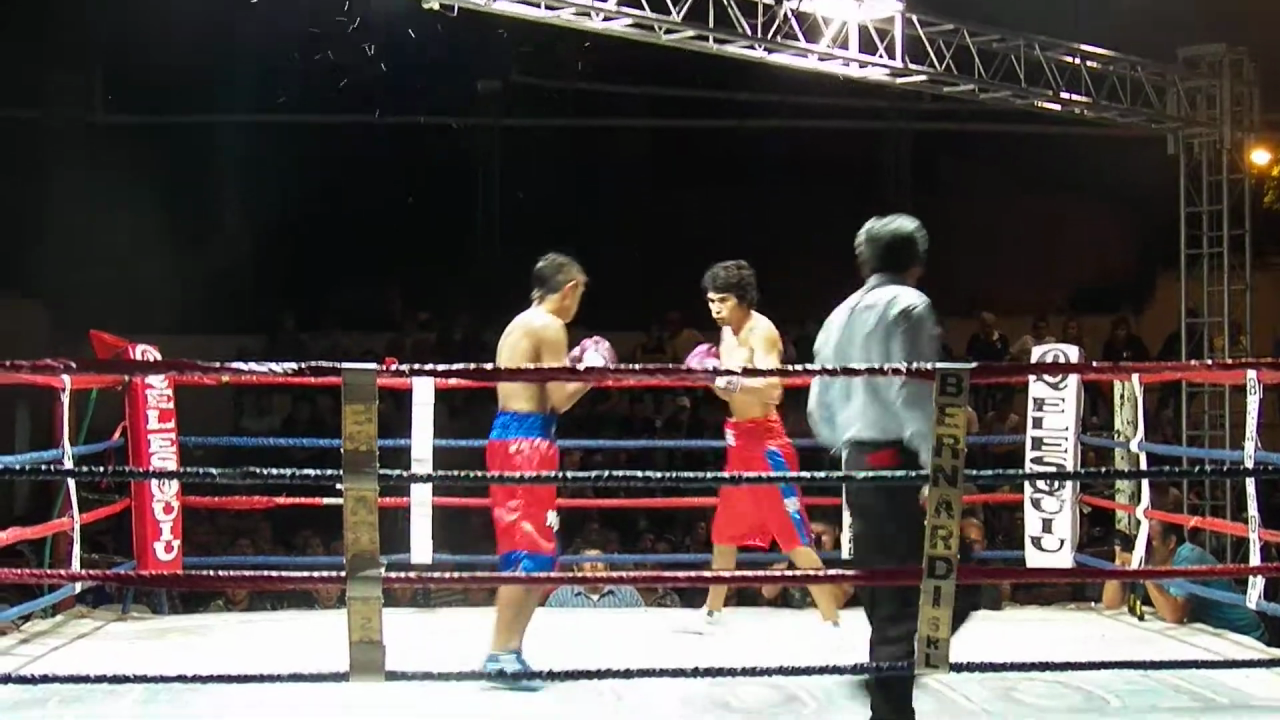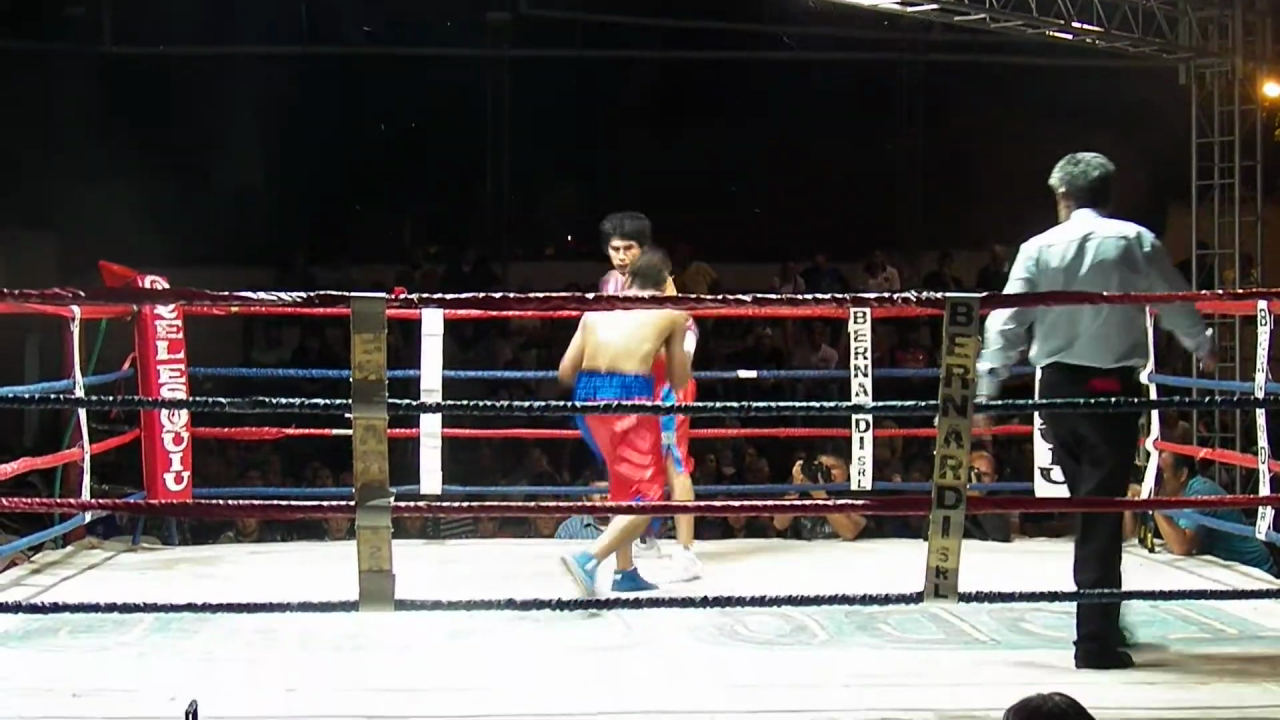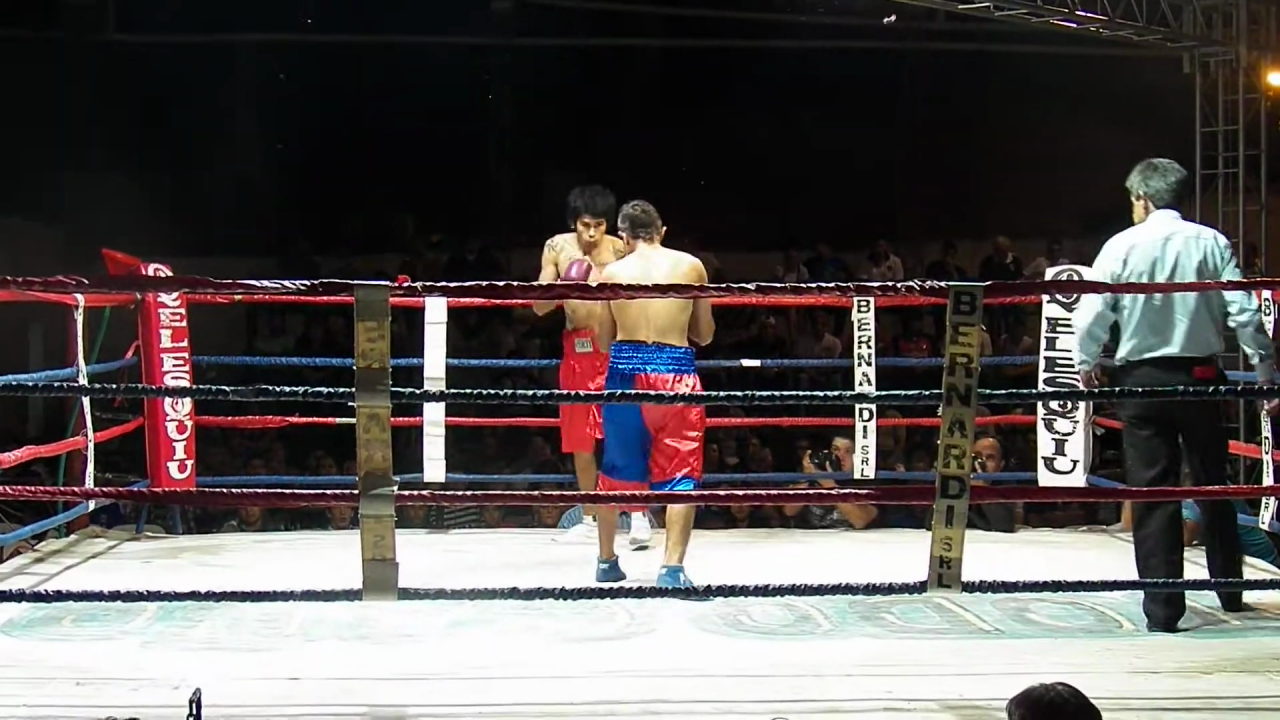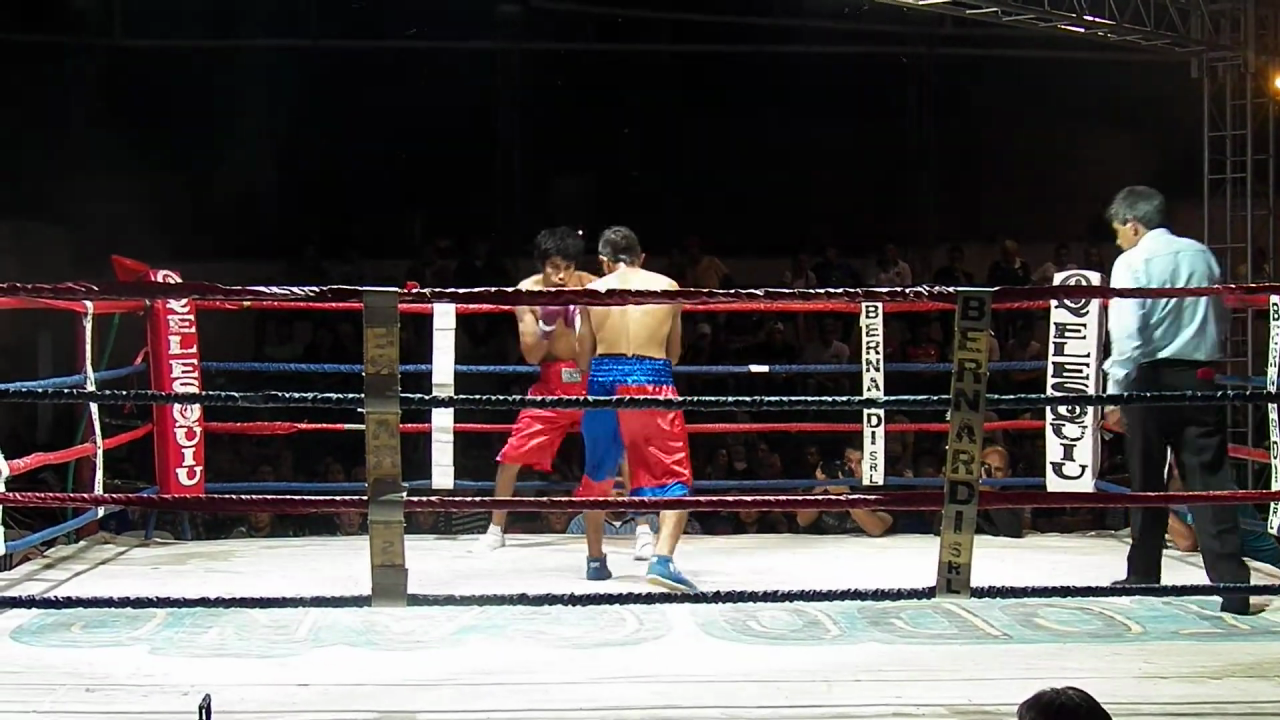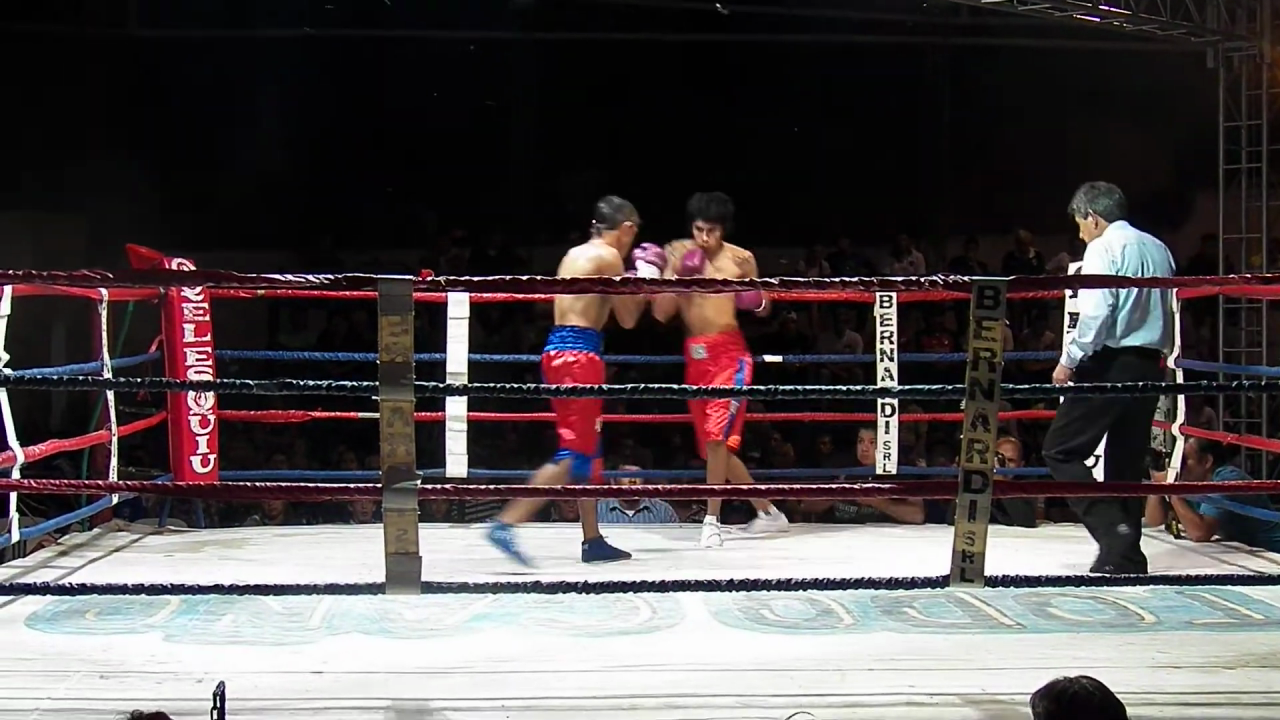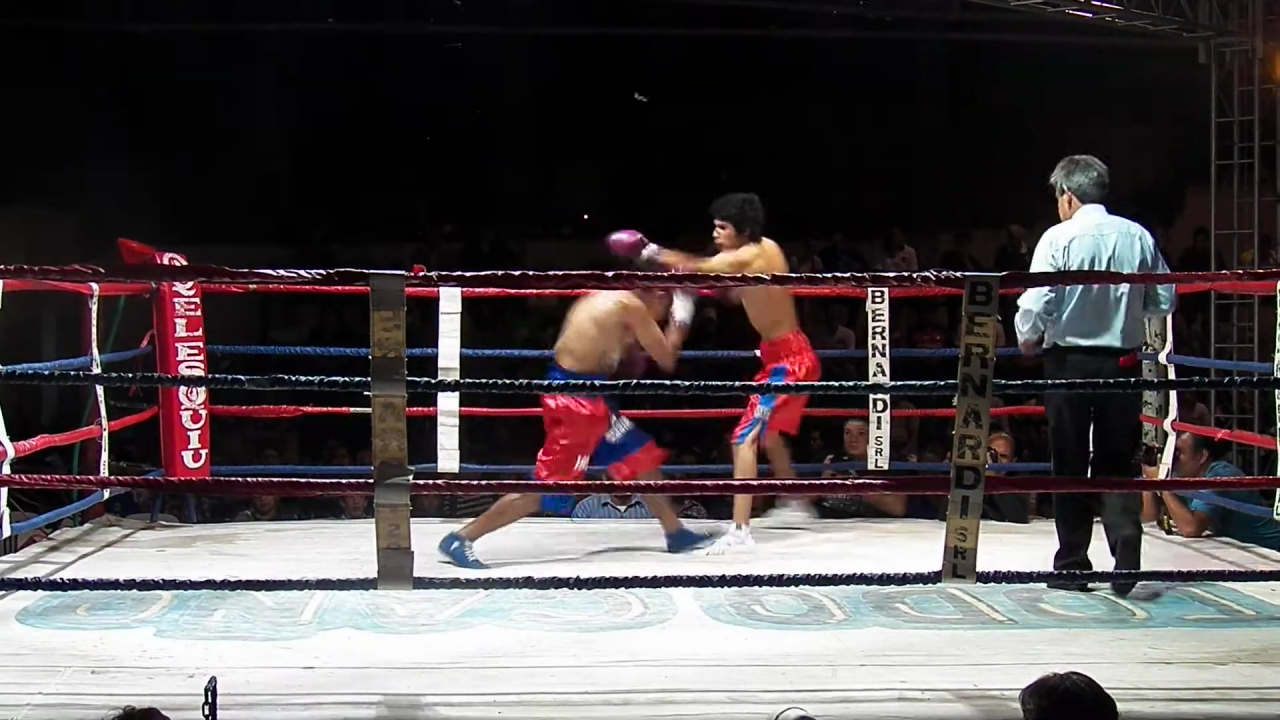
dt=0.7s
person 1, frame 1
left shoulder: (839, 316)
right shoulder: (908, 306)
left elbow: (820, 406)
right elbow: (912, 388)
right wrist: (933, 459)
left hip: (858, 465)
right hip: (900, 461)
left knee: (888, 595)
right knee: (952, 586)
person 1, frame 2
left shoulder: (1038, 248)
right shoulder: (1137, 242)
left elbow: (1007, 324)
right elbow: (1179, 307)
left wrist: (988, 390)
right wrist: (1204, 347)
left hip: (1059, 386)
right hip: (1111, 389)
left knee: (1089, 503)
right knee: (1102, 512)
left ankle: (1098, 625)
right ankle: (1095, 641)
person 1, frame 3
left shoulder: (1121, 246)
right shoulder: (1211, 242)
left elbow: (1091, 316)
left wrist: (1086, 365)
left hip: (1143, 380)
right hip: (1200, 377)
left knee: (1152, 495)
right knee: (1212, 486)
left ankle: (1162, 607)
right ankle: (1229, 588)
person 1, frame 4
left shoulder: (1133, 262)
right shoulder: (1202, 256)
left elbow: (1126, 335)
right elbow: (1218, 322)
left wrist: (1115, 392)
left hip: (1152, 380)
right hip: (1198, 379)
left knee: (1147, 482)
right knee: (1210, 482)
left ankle: (1143, 574)
right ankle: (1231, 582)
person 1, frame 5
left shoulder: (1104, 248)
right shoulder: (1158, 249)
left elbow: (1096, 313)
right elbow: (1160, 312)
left wrist: (1068, 360)
left hip: (1109, 364)
right hip: (1149, 365)
left knee: (1061, 451)
right knee: (1128, 463)
left ankle: (1110, 526)
right ankle: (1126, 557)
person 1, frame 6
left shoulder: (1058, 238)
right shoulder: (1139, 236)
left elbow: (1035, 307)
right elbow: (1164, 301)
left wrist: (1027, 336)
left hip: (1068, 363)
right hip: (1120, 364)
left knee: (1070, 464)
right knee: (1118, 463)
left ankle: (1072, 565)
right ankle: (1126, 552)
person 2, frame 1
left shoulder: (519, 325)
right shoulder: (548, 327)
right elbow: (560, 399)
left wrist: (570, 365)
right wrist: (593, 366)
left hip: (510, 437)
right hip: (525, 440)
left knee: (537, 548)
right knee: (528, 550)
left ankle: (509, 650)
right ankle: (500, 654)
person 2, frame 2
left shoulder: (597, 310)
right shoulder: (673, 312)
left elbow: (566, 373)
right elbow: (679, 381)
right wrist: (681, 347)
left hip: (588, 398)
right hip: (629, 399)
left knee: (623, 479)
right knee: (643, 496)
left ankle: (625, 572)
right ankle: (587, 557)
person 2, frame 3
left shoulder: (612, 273)
right shoulder: (692, 266)
left elbow: (606, 340)
right elbow: (705, 335)
left hip: (625, 371)
right hip: (675, 372)
left knee: (617, 467)
right knee: (681, 472)
left ankle: (607, 561)
right ankle: (672, 568)
person 2, frame 4
left shoulder: (593, 292)
right shoulder: (668, 287)
left elbow: (584, 360)
right elbow: (673, 354)
left hip: (604, 384)
right hip: (652, 385)
left knee: (597, 475)
right knee: (672, 479)
left ankle: (595, 560)
right ankle: (662, 558)
person 2, frame 5
left shoulder: (575, 255)
right shoulder: (607, 257)
right elbow: (628, 318)
right wrist: (646, 278)
left hip: (562, 350)
right hip: (578, 354)
left knee: (587, 451)
right knee: (576, 453)
left ankle: (594, 541)
right ankle: (504, 523)
person 2, frame 6
left shoulder: (599, 301)
right shoulder: (631, 306)
right elbow: (666, 358)
right wrist: (681, 316)
left hip: (586, 397)
right hip: (576, 399)
left knee: (641, 455)
left ankle: (676, 533)
right ankle: (461, 539)
person 3, frame 1
left shoulder: (761, 331)
right shoulder: (728, 332)
left elbow: (772, 392)
left wrist: (726, 378)
right wrist: (712, 372)
left hip: (765, 439)
right hip: (740, 438)
left knee: (793, 537)
right knee: (724, 532)
left ankle: (833, 625)
right ankle: (712, 615)
person 3, frame 2
right shoulder: (612, 281)
left elbow: (685, 325)
left hip: (669, 377)
left knee: (671, 461)
left ankle: (686, 555)
right ankle: (649, 537)
person 3, frame 3
left shoulder: (621, 251)
right shoulder: (557, 247)
right elbow: (539, 307)
right wrist: (562, 287)
right hip: (576, 349)
right knee: (579, 440)
left ankle: (640, 517)
right ankle: (589, 517)
person 3, frame 4
left shoulder: (591, 286)
right shoulder: (527, 292)
right elbow: (532, 356)
right wrist: (546, 325)
right hip: (552, 381)
right knee: (511, 455)
right ankle: (495, 530)
person 3, frame 5
left shoulder: (742, 260)
right shoulder: (676, 253)
left elbow: (760, 307)
right elbow: (660, 313)
left wrist: (760, 303)
right wrist: (680, 276)
left hip: (730, 354)
right hip: (696, 356)
left knee: (718, 436)
right knee: (713, 445)
left ankle: (711, 520)
right ankle: (768, 512)
person 3, frame 6
left shoulder: (750, 255)
right shoulder: (764, 250)
left elbow: (698, 268)
left wrist: (647, 250)
left hip: (787, 358)
right hip: (788, 354)
left knee: (745, 438)
right knee: (768, 432)
left ankle: (739, 531)
right ankle: (795, 501)
